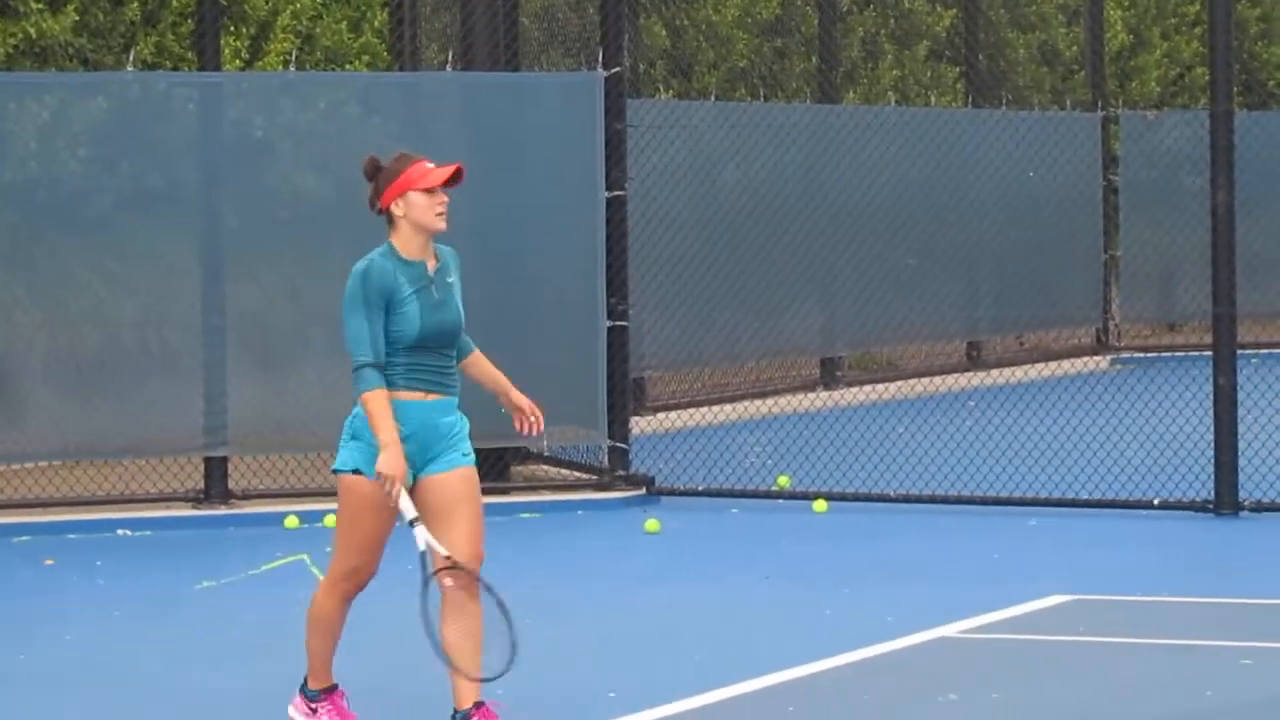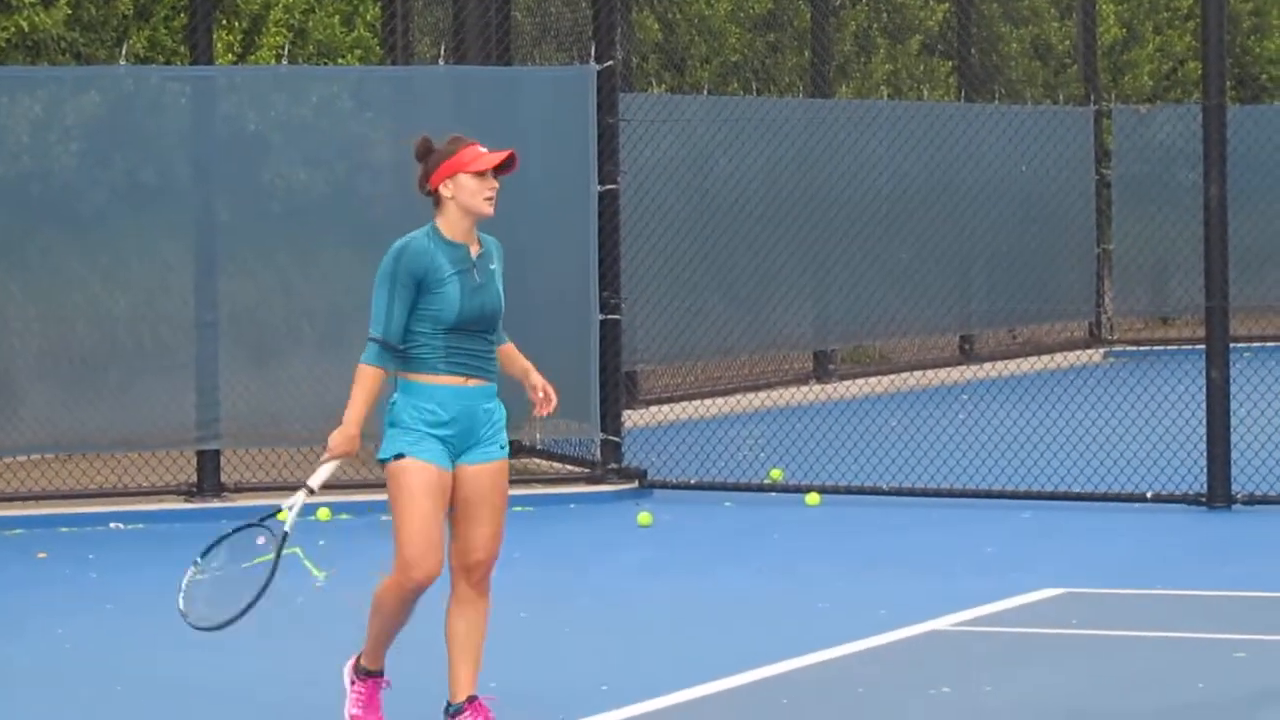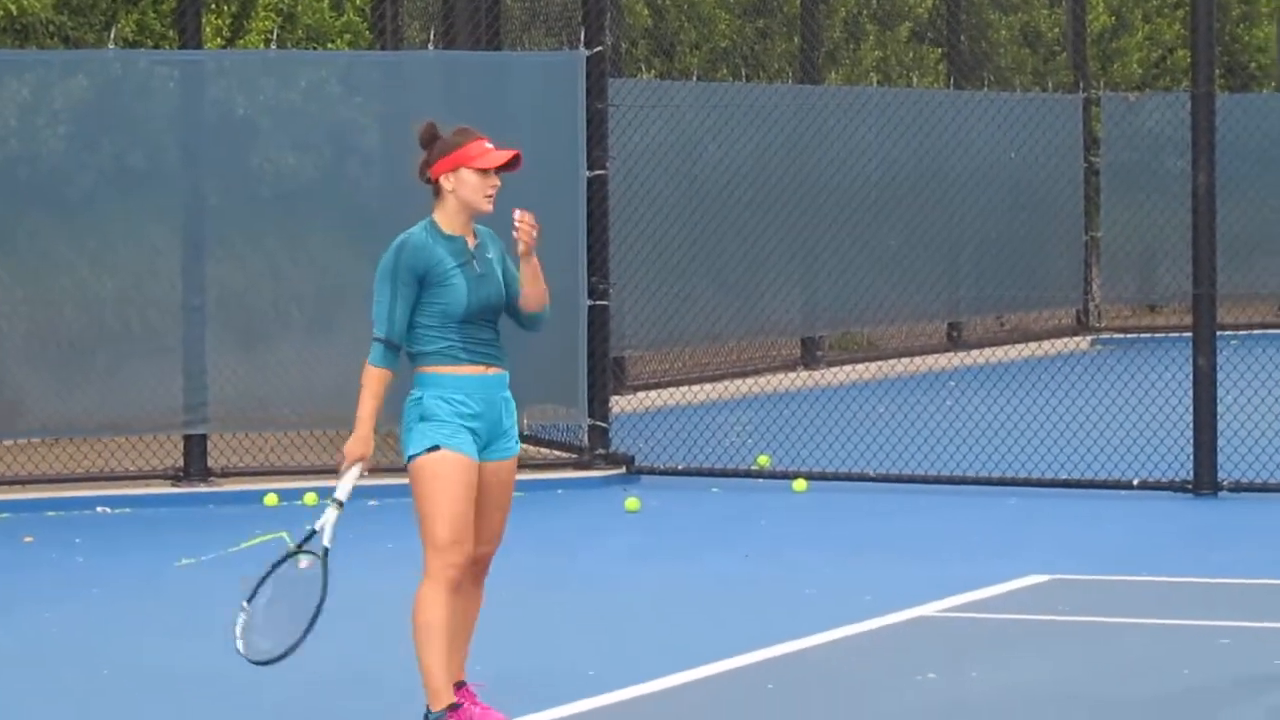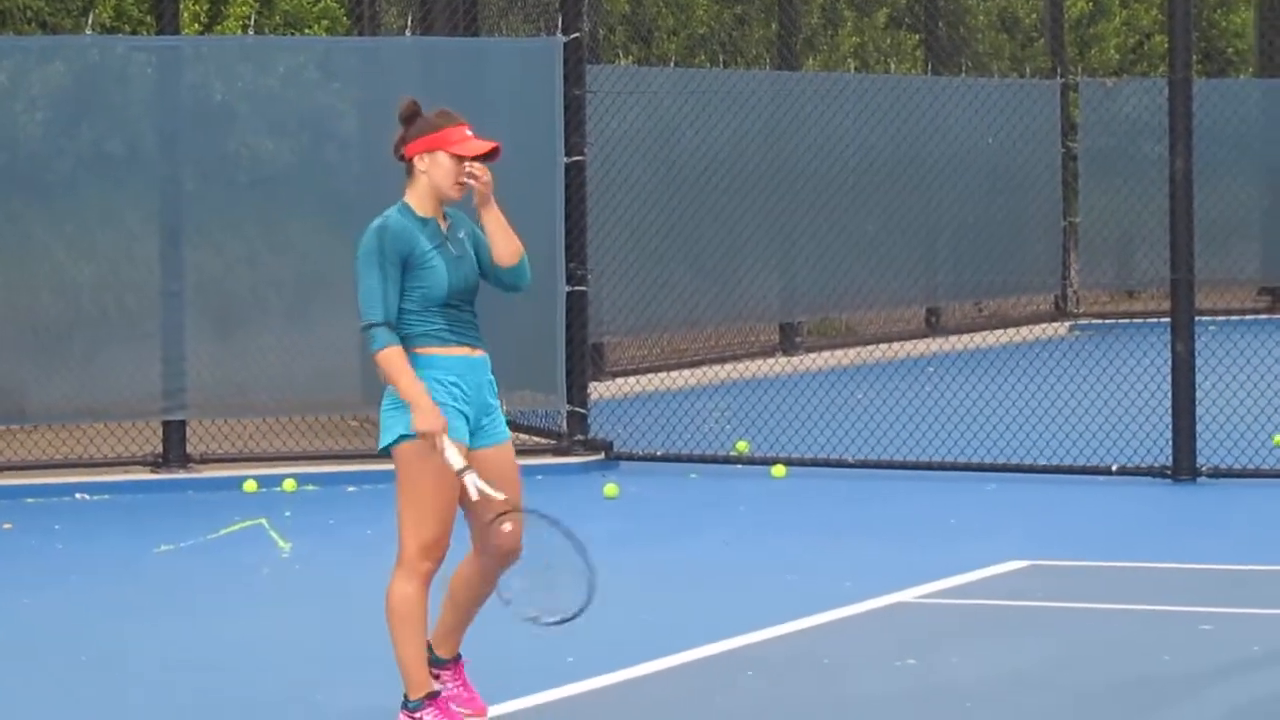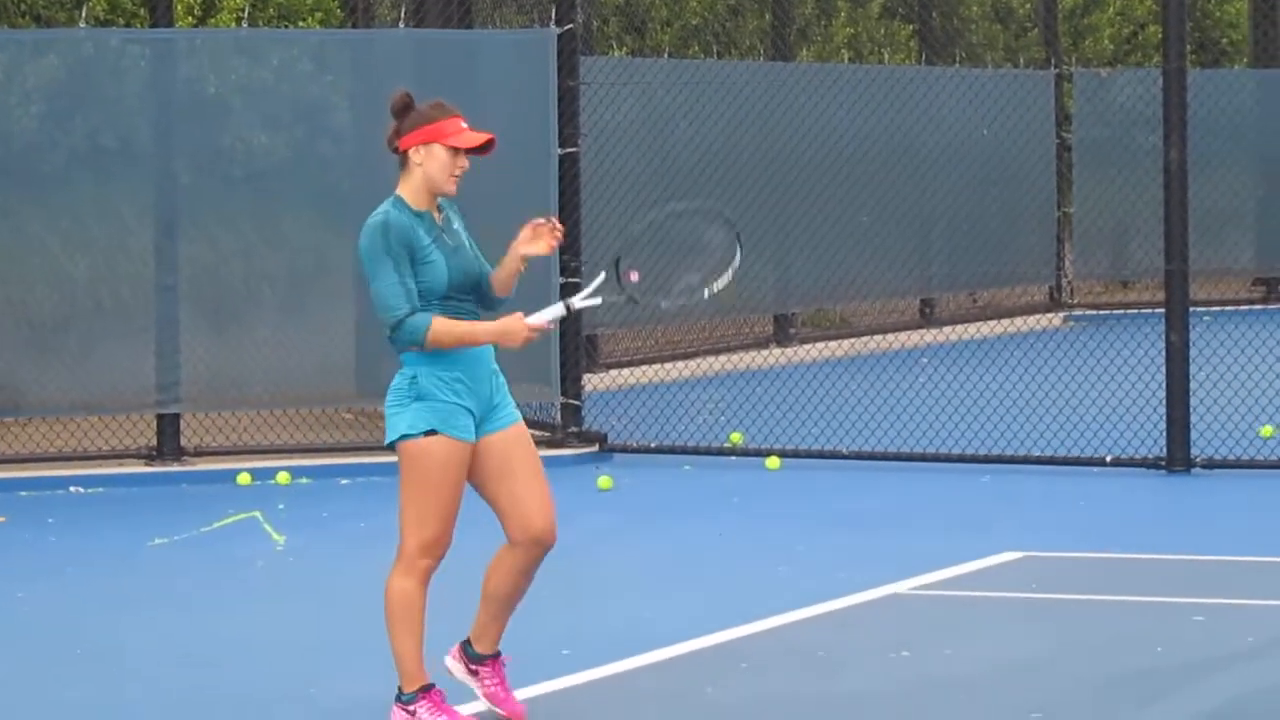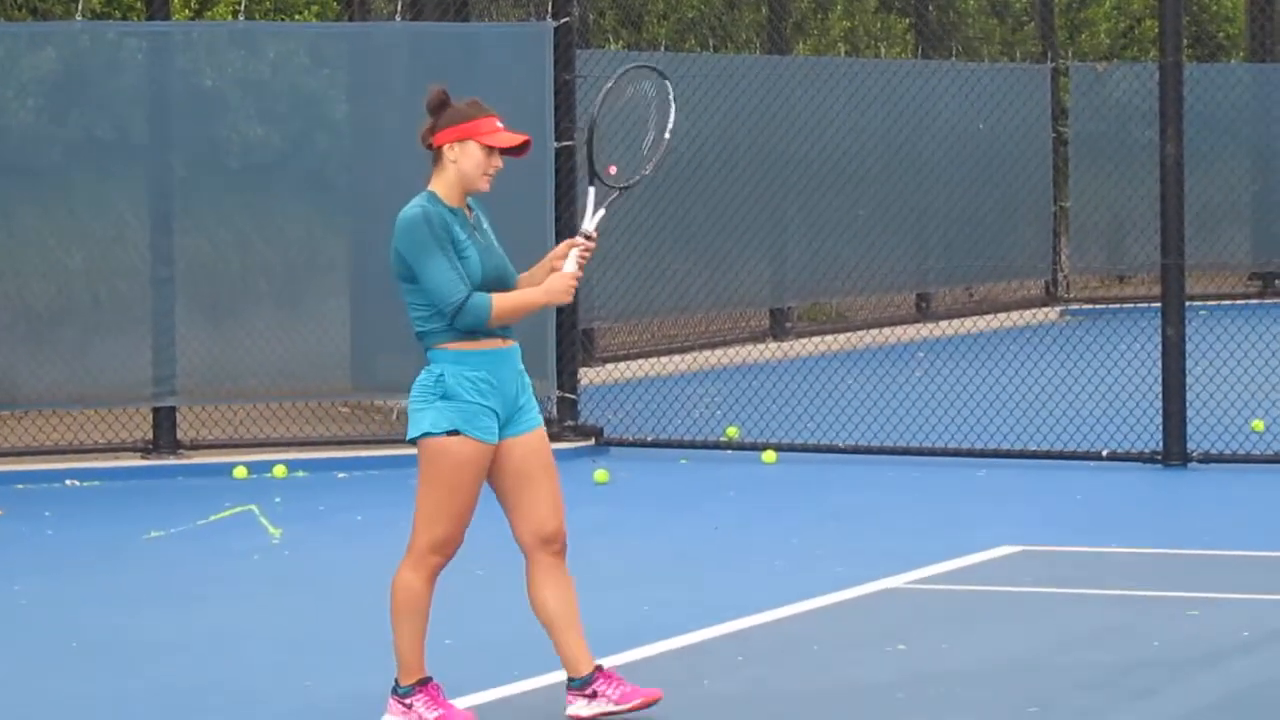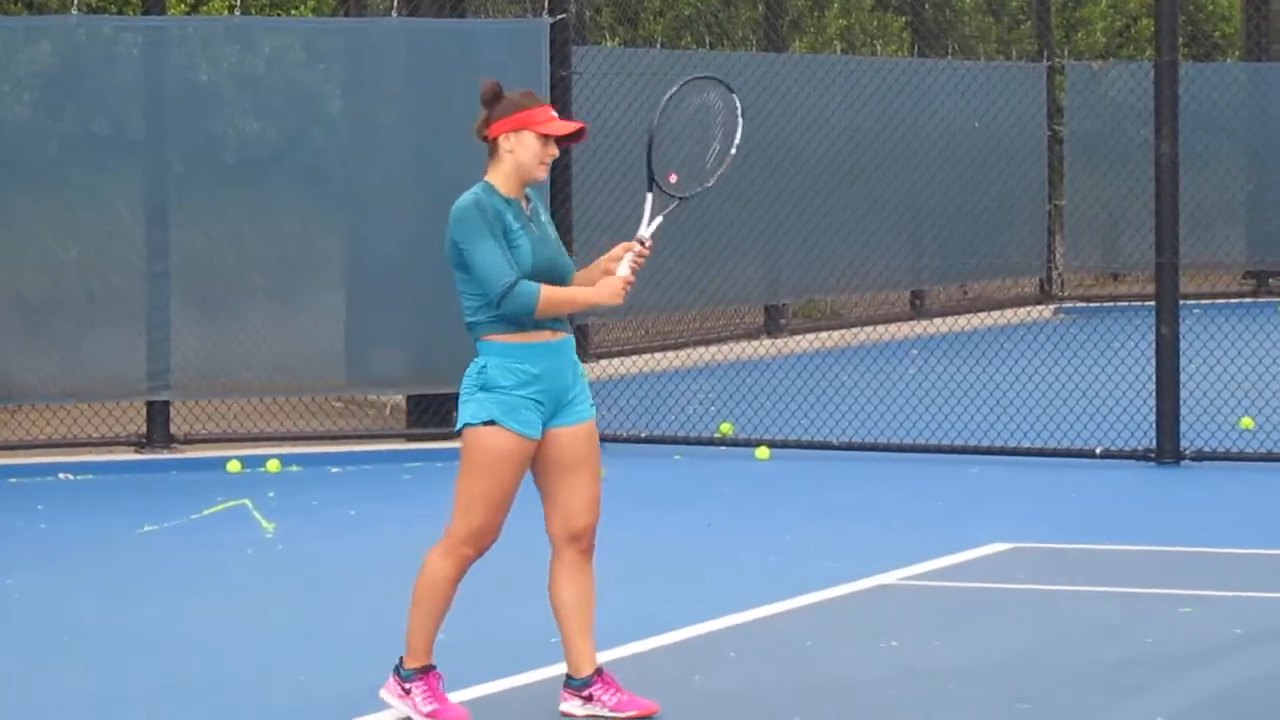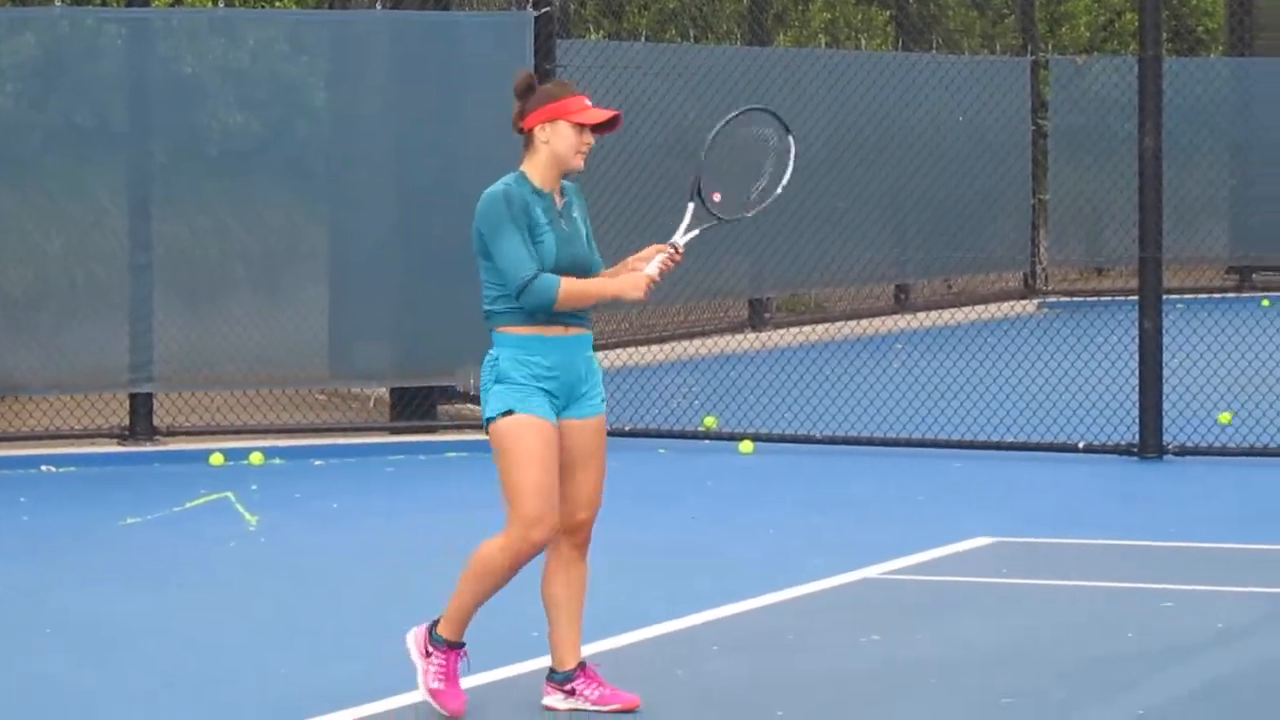
dt=0.3s
person 1, frame 1
left shoulder: (449, 263)
right shoulder: (370, 276)
right elbow: (368, 371)
left wrist: (509, 393)
right wrist: (388, 445)
left hip: (446, 431)
right hip: (385, 434)
left knee: (465, 572)
right knee: (351, 577)
person 1, frame 2
left shoulder: (491, 252)
right shoulder: (410, 253)
right elbow: (380, 346)
left wrist: (529, 376)
right wrist: (351, 423)
left hip: (484, 418)
right hip: (421, 416)
left knee: (477, 568)
right knee: (418, 570)
right ankle: (367, 668)
person 1, frame 3
left shoulder: (491, 242)
right shoulder: (410, 250)
left elbow: (531, 317)
right elbow: (383, 346)
left wrist: (528, 254)
right wrist: (364, 428)
left hip: (496, 406)
right hip: (441, 409)
left knee: (476, 563)
right knee: (448, 563)
person 1, frame 4
left shoulder: (459, 224)
right shoulder: (388, 232)
left elbow: (515, 276)
right elbow: (379, 332)
left wrist: (487, 205)
right wrist: (418, 402)
left hip: (480, 389)
right hip: (429, 393)
left knee: (501, 547)
right knee: (421, 555)
left ankle: (444, 659)
person 1, frame 5
left shoulder: (448, 215)
right shoulder: (385, 227)
left elbow: (485, 294)
right elbow: (406, 324)
left wrist: (518, 258)
right wrist: (495, 332)
left hip: (485, 386)
right hip: (430, 392)
left knee: (535, 532)
right knee: (422, 553)
left ankle: (479, 654)
person 1, frame 6
left shoulder: (473, 213)
right shoulder: (419, 220)
right elbow: (463, 310)
left wrist: (552, 264)
right wrist: (547, 294)
left hip: (510, 385)
right hip: (457, 389)
left knee: (547, 540)
right knee: (432, 549)
person 1, frame 7
left shoulder: (535, 206)
right shoulder: (474, 210)
right elbow: (513, 297)
left wrist: (607, 265)
right wrist: (593, 293)
left hip: (564, 377)
right hip: (506, 380)
left knee: (577, 536)
right knee: (468, 538)
person 1, frame 8
left shoulder: (572, 199)
right shoulder: (502, 200)
right elbow: (531, 288)
left wrist: (634, 266)
right wrist: (616, 287)
left hip: (579, 369)
right hip: (521, 371)
left knee: (575, 530)
right knee: (532, 529)
right ankle: (441, 638)
